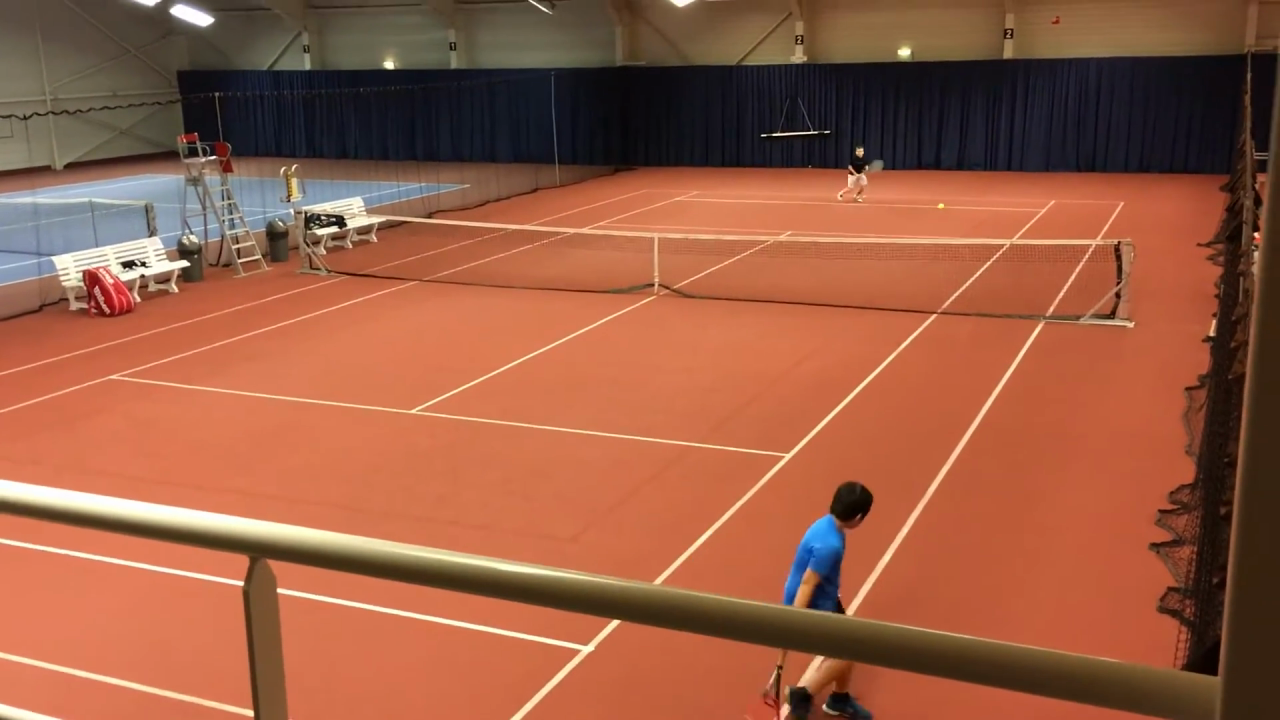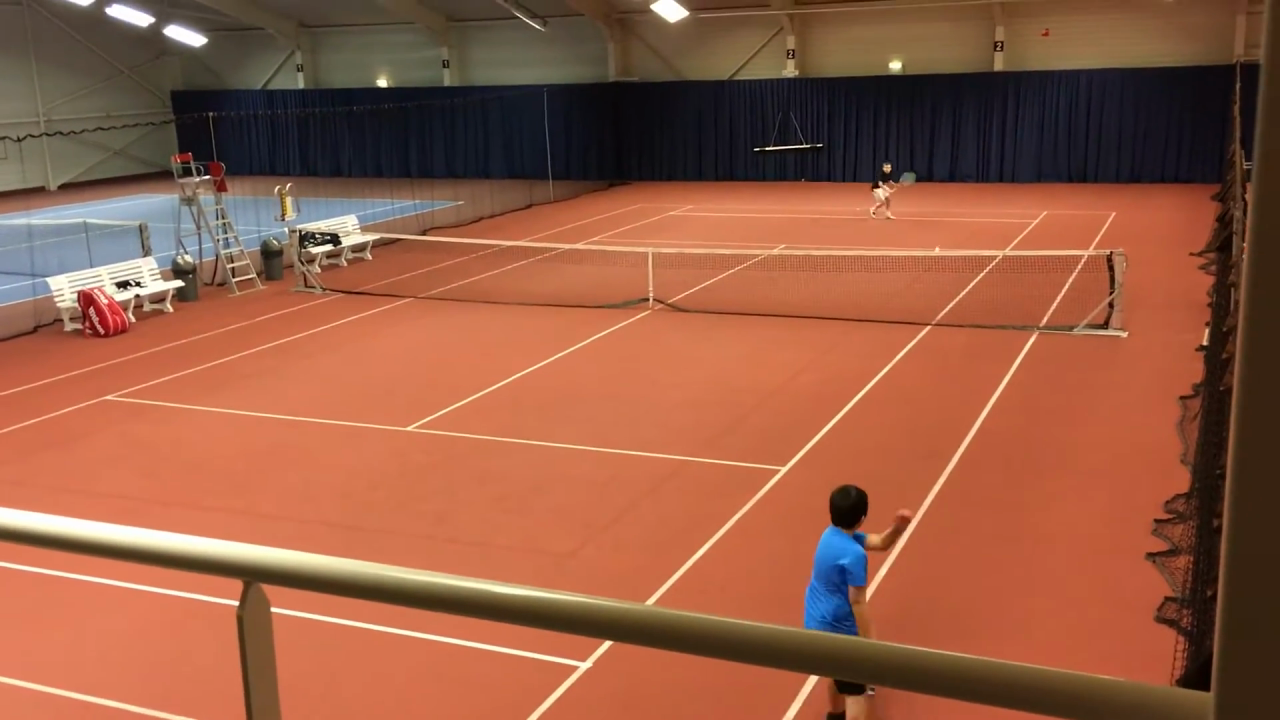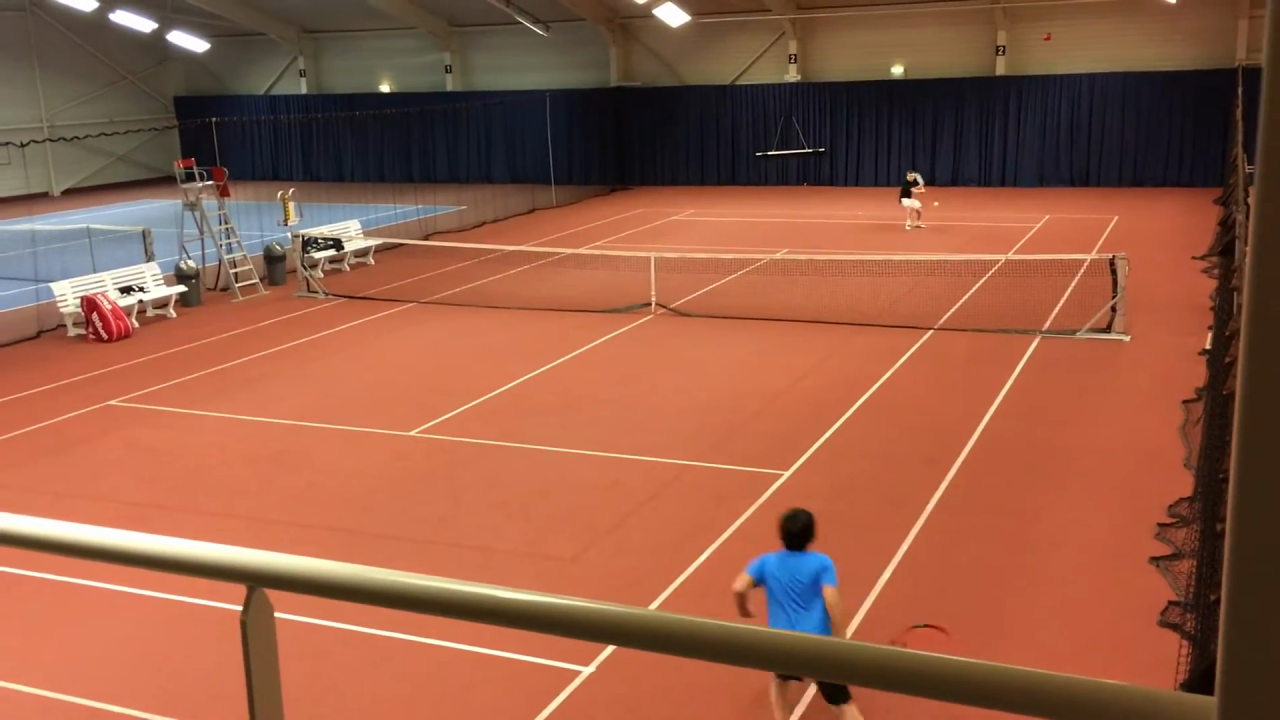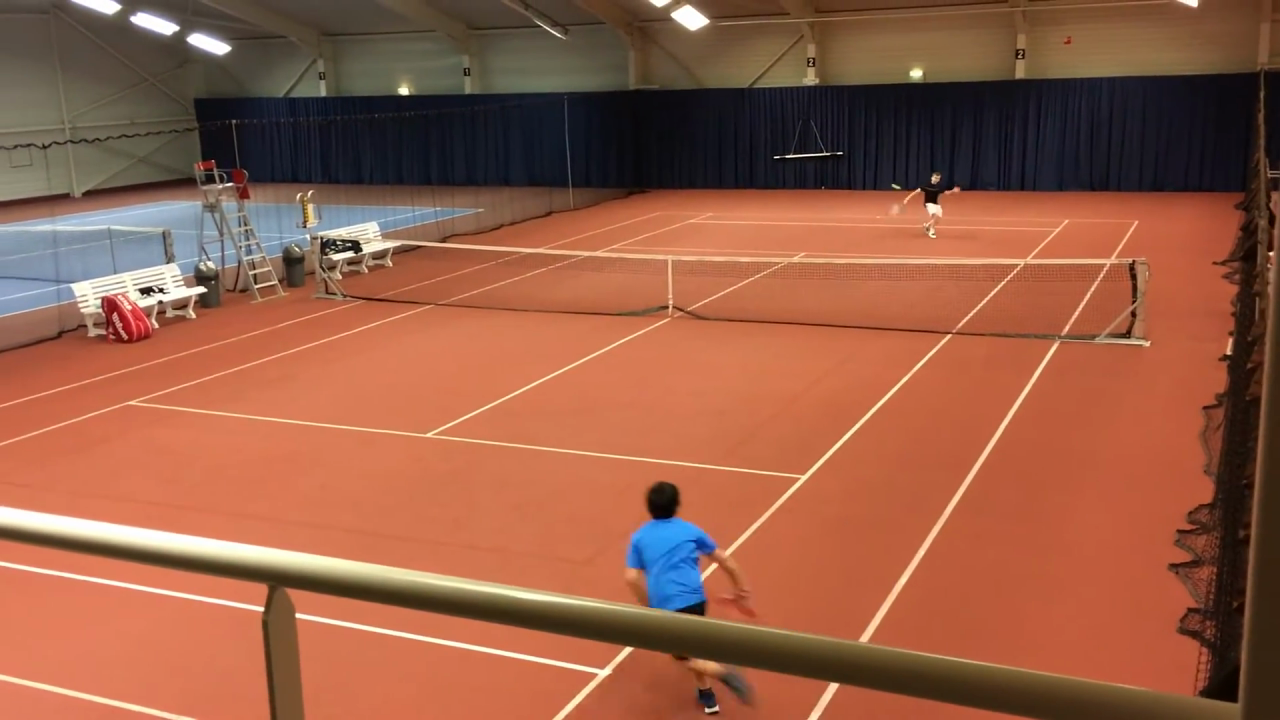
dt=0.4s
person 1, frame 1
left shoulder: (829, 524)
right shoulder: (829, 544)
right elbow: (807, 586)
left hip: (825, 600)
right hip: (811, 609)
left ankle: (840, 698)
right ankle: (802, 695)
person 1, frame 2
left shoulder: (835, 534)
right shoulder: (854, 555)
left elbow: (878, 543)
right elbow: (858, 604)
left wrist: (896, 527)
left hip: (817, 622)
right hip: (836, 629)
right knee: (856, 691)
person 1, frame 3
left shoulder: (766, 562)
right shoulder: (821, 563)
left elbow: (738, 588)
right elbow: (832, 601)
left wrist: (743, 609)
left knee: (780, 681)
person 1, frame 4
left shoulder: (639, 537)
right shoulder: (690, 530)
left elbow: (632, 578)
right elbow: (723, 560)
left wrist: (645, 601)
right wrist: (739, 585)
left hip: (664, 605)
right hip: (694, 598)
left knee: (686, 656)
left ankle: (724, 674)
right ankle: (707, 694)
